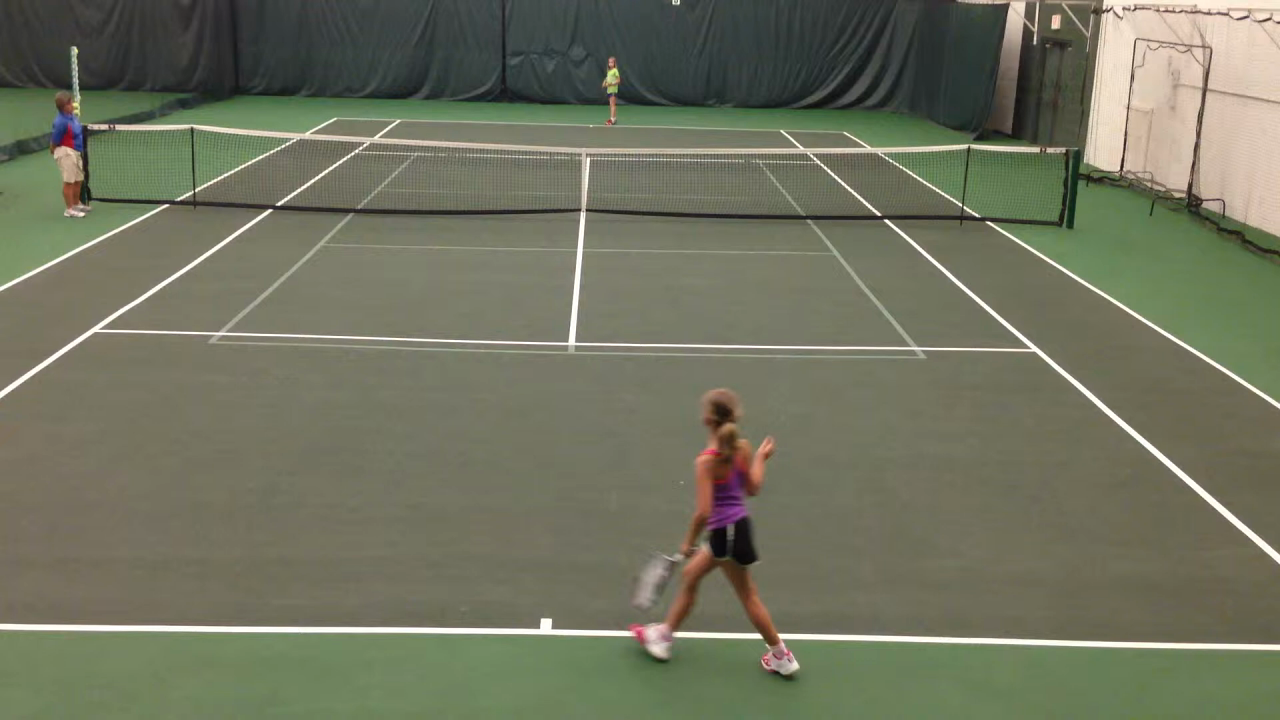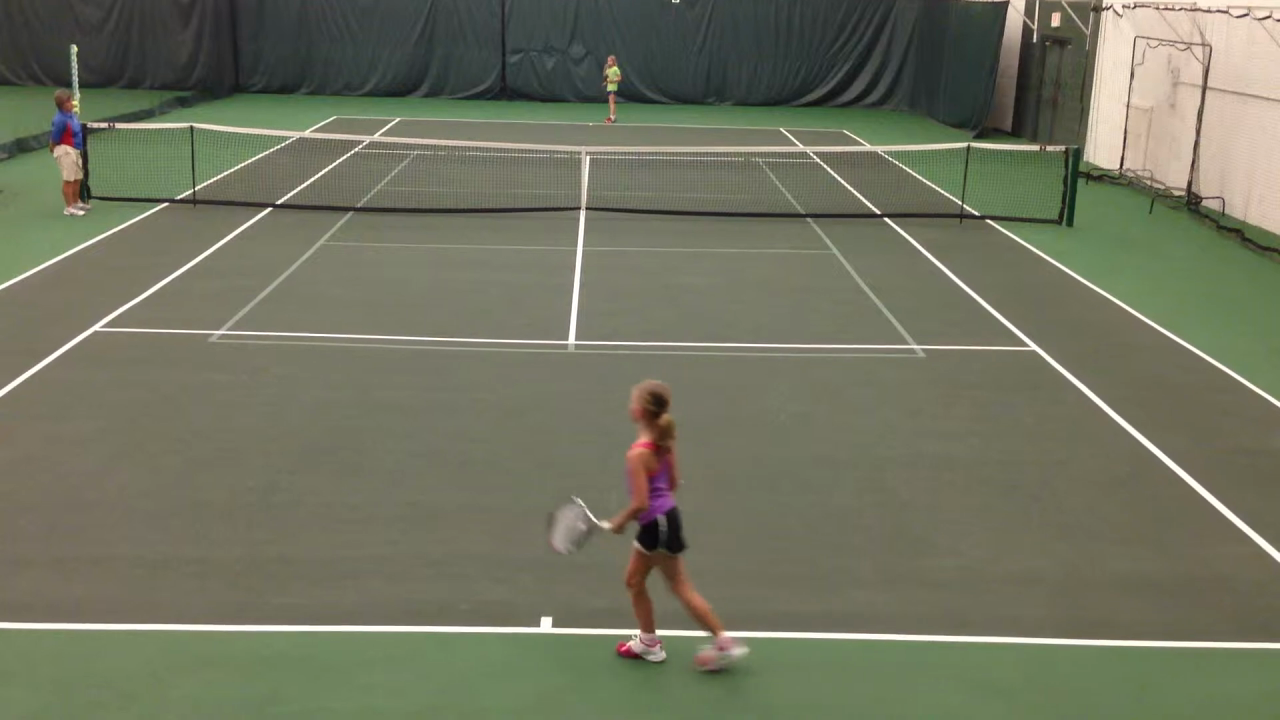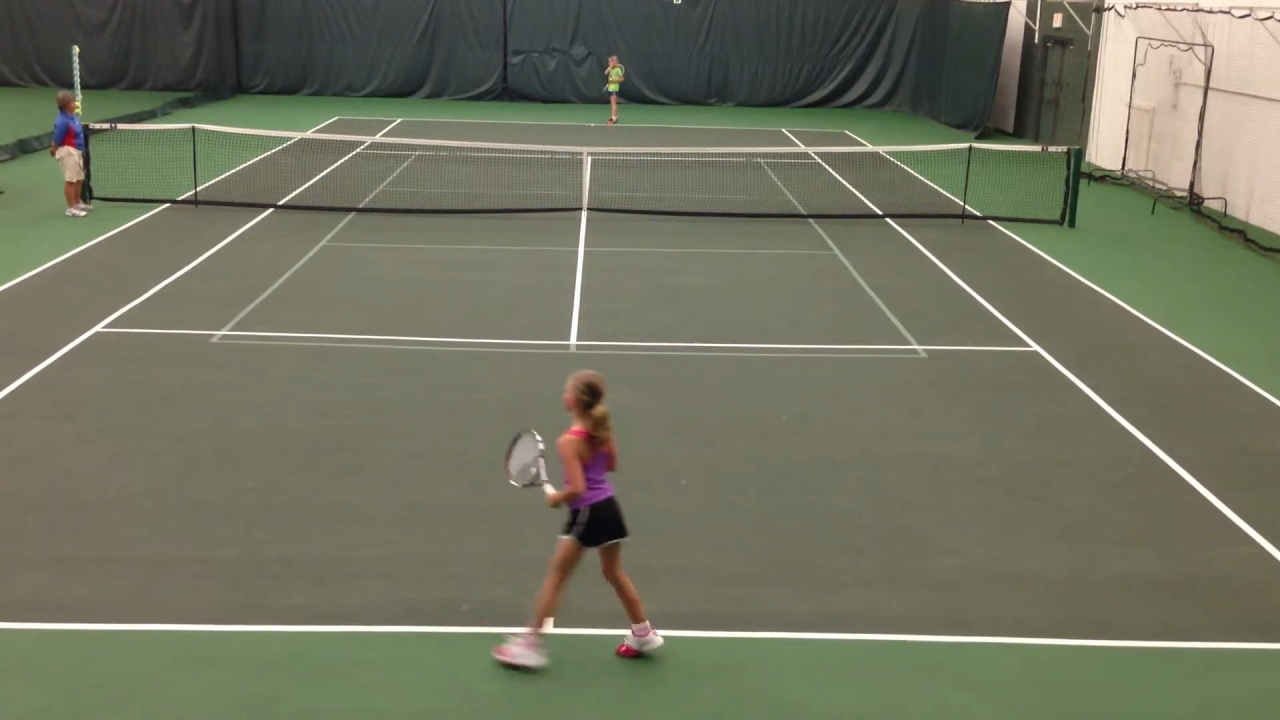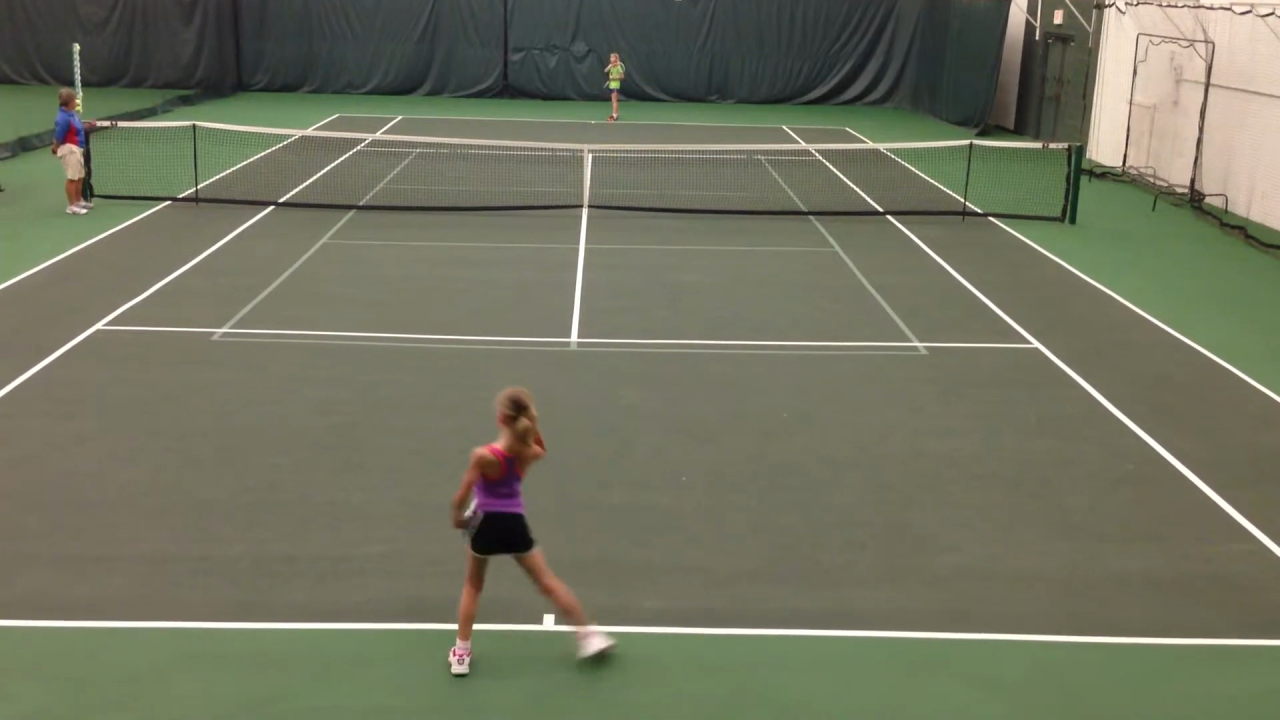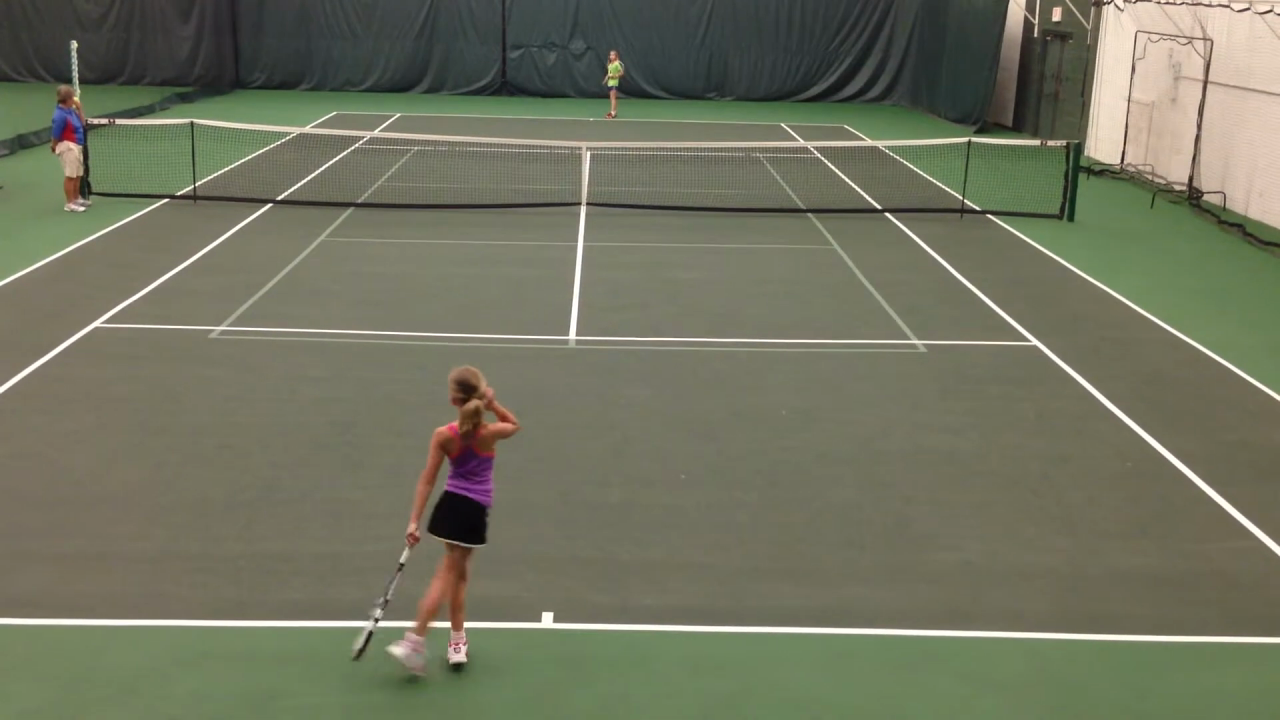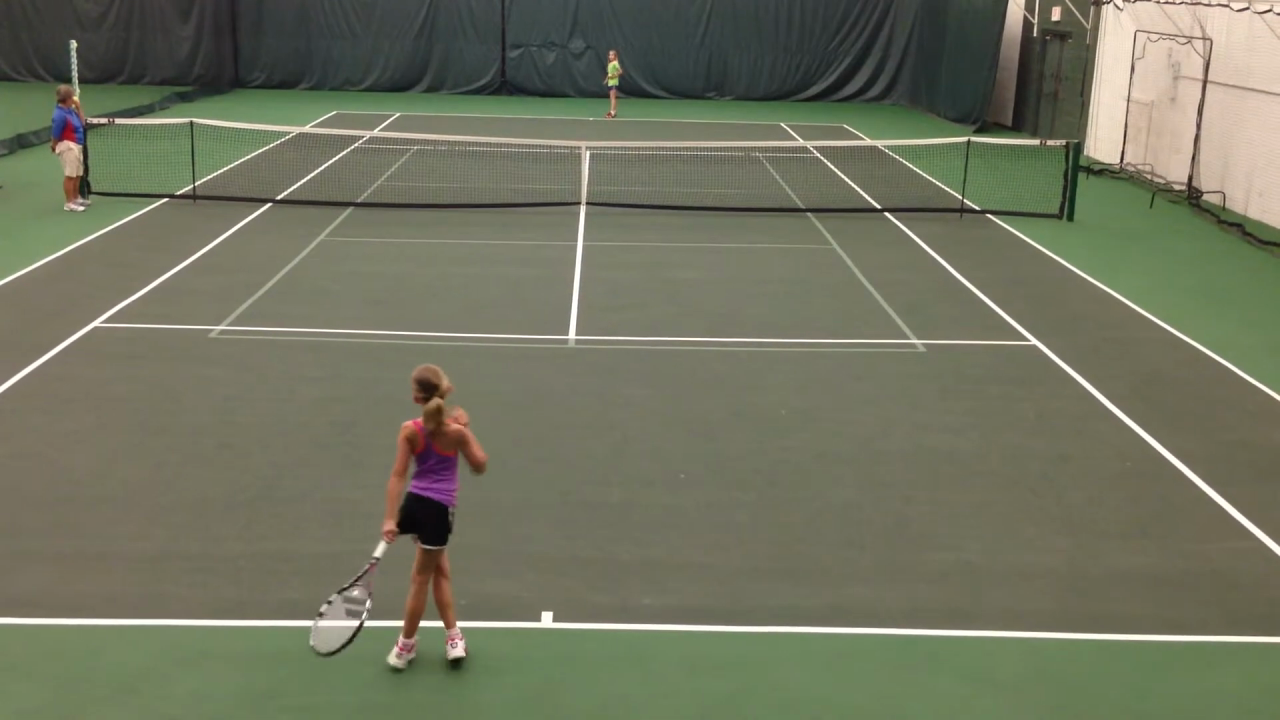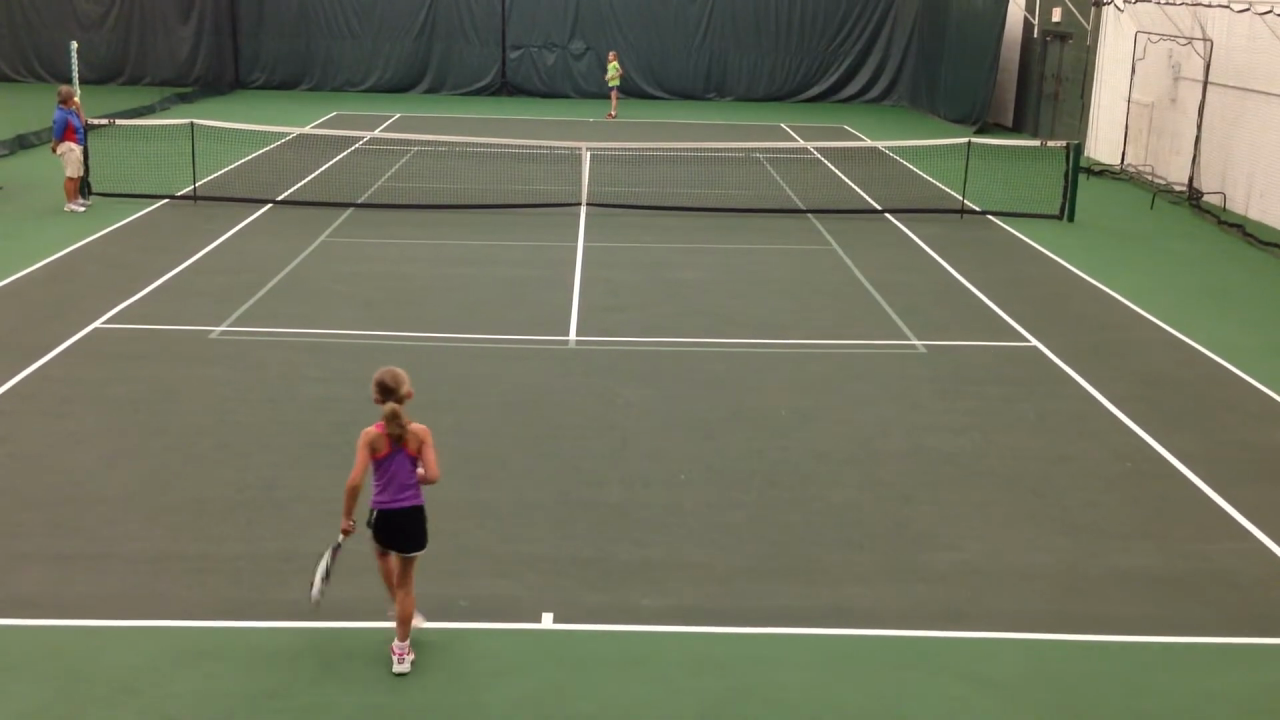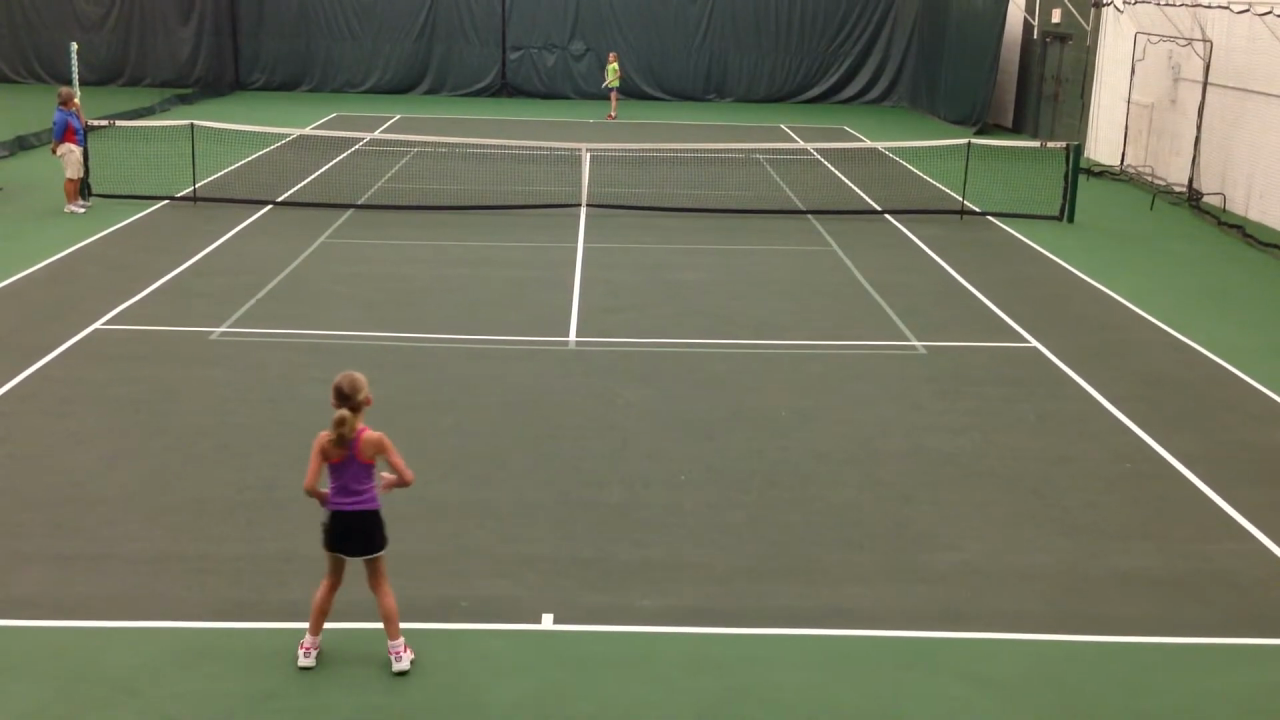
dt=0.3s
person 1, frame 1
left shoulder: (705, 462)
right shoulder: (742, 448)
left elbow: (703, 513)
right elbow: (753, 488)
left wrist: (688, 542)
right wrist: (762, 458)
left hip: (727, 533)
right hip: (736, 526)
left knee: (747, 596)
right knee: (691, 578)
left ankle: (781, 656)
right ankle: (662, 635)
person 1, frame 2
left shoulder: (637, 454)
right shoulder: (664, 443)
left elbow: (640, 504)
left wrist: (619, 522)
left hip: (658, 524)
right hip: (661, 520)
left knee: (680, 588)
right knee: (633, 581)
left ankle: (724, 644)
right ankle: (648, 642)
person 1, frame 3
left shoulder: (569, 441)
right shoulder: (603, 432)
left elbow: (576, 490)
left wrist: (555, 498)
left hip: (586, 515)
right hip: (609, 509)
left knee: (555, 580)
right knee: (615, 574)
left ankle: (530, 645)
right ankle: (643, 634)
person 1, frame 4
left shoulder: (483, 455)
right shoulder: (527, 452)
left elbow: (460, 497)
left wrist: (458, 517)
right wrist: (532, 427)
left hip: (486, 523)
right hip: (515, 523)
left knee: (472, 587)
right knee: (548, 583)
left ankle: (461, 652)
right ankle: (587, 636)
person 1, frame 5
left shoulder: (443, 435)
right shoulder: (490, 431)
left elbow: (426, 480)
right elbow: (514, 425)
left wrist: (414, 521)
right wrist: (493, 406)
left hip: (450, 504)
right hip: (475, 510)
left knee: (458, 572)
right knee: (447, 577)
left ankle: (457, 641)
right ankle: (413, 642)
person 1, frame 6
left shoulder: (409, 430)
right shoulder: (456, 432)
left elbow: (397, 476)
right elbow: (480, 467)
left wrist: (389, 518)
left hip: (414, 503)
right hip: (438, 509)
left knee: (440, 570)
right knee: (420, 578)
left ankle: (454, 638)
person 1, frame 7
left shoulder: (370, 435)
right shoulder: (419, 432)
left elbow: (354, 482)
right elbow: (432, 476)
left wrist: (347, 516)
right wrist: (414, 476)
left hip: (383, 514)
right hip: (412, 514)
left knee: (383, 554)
right knee: (404, 581)
left ankle: (407, 614)
right ankle: (401, 651)
person 1, frame 8
left shoulder: (324, 440)
right shoulder: (376, 439)
left elbow: (309, 487)
right elbow: (406, 478)
left wrist: (324, 497)
right wrist: (388, 482)
left hip: (338, 519)
right hip: (368, 519)
left knee: (331, 580)
right knee: (379, 584)
left ankle: (310, 646)
right ankle: (397, 650)
